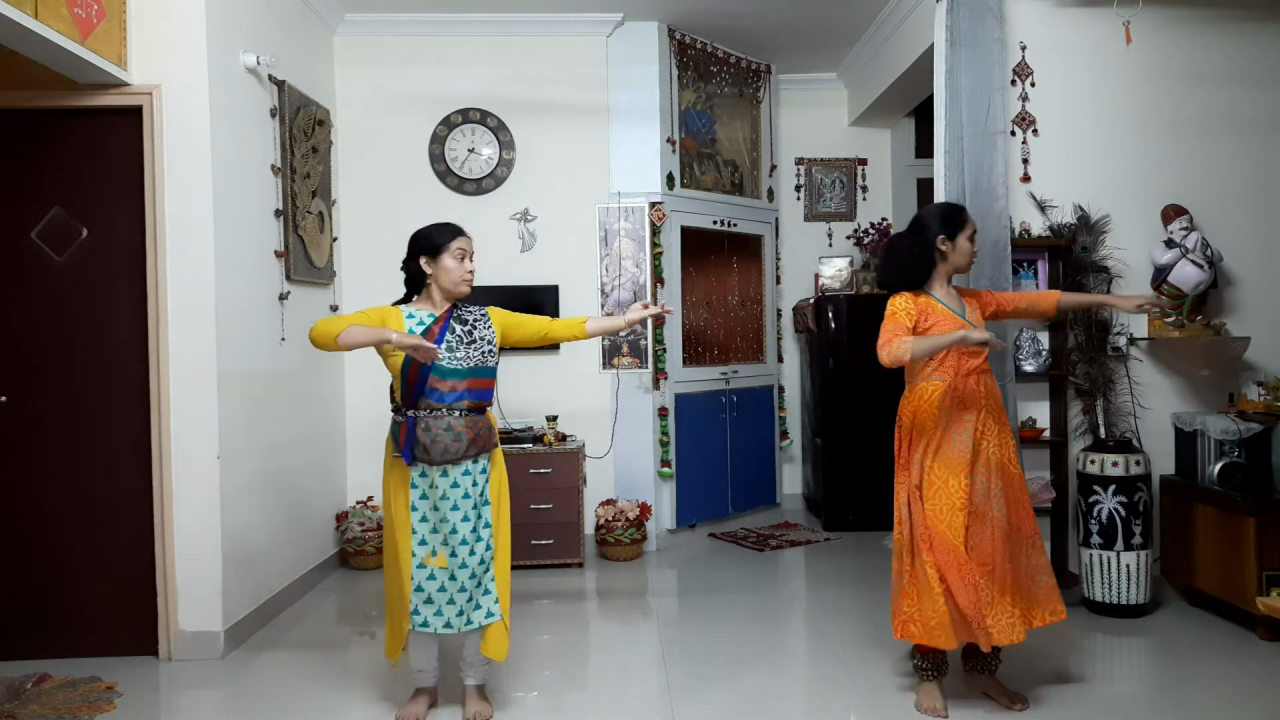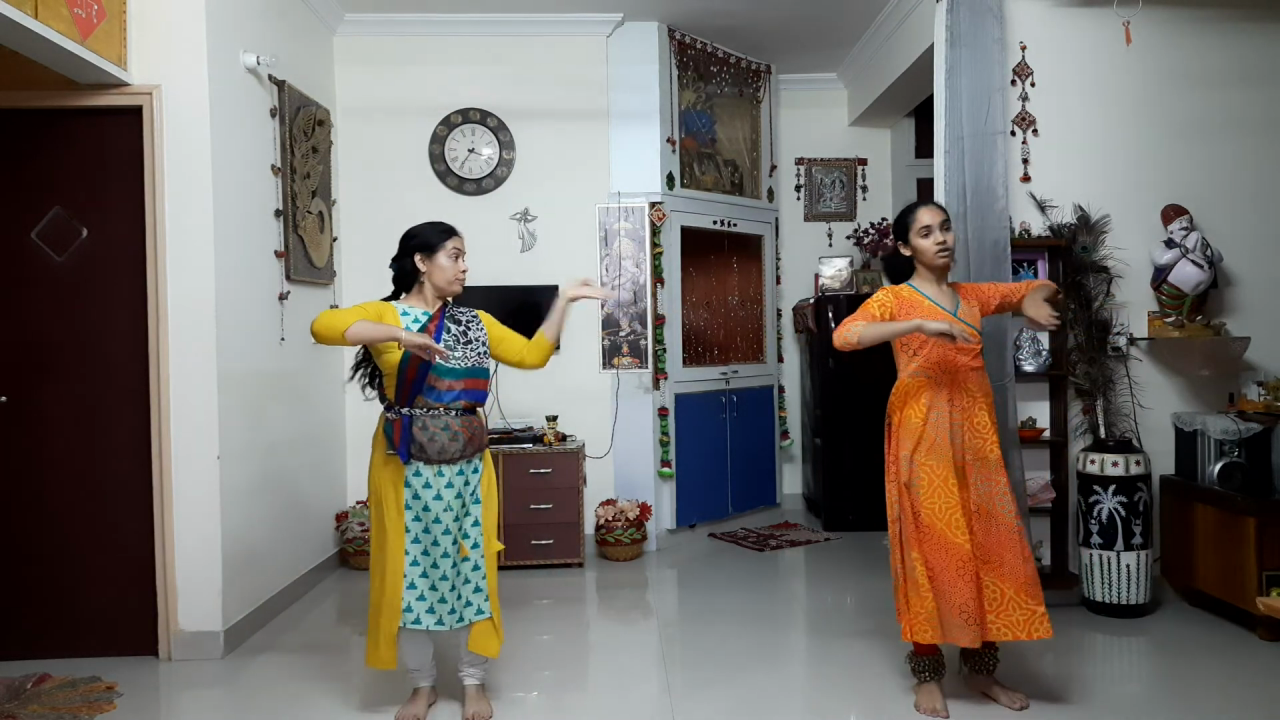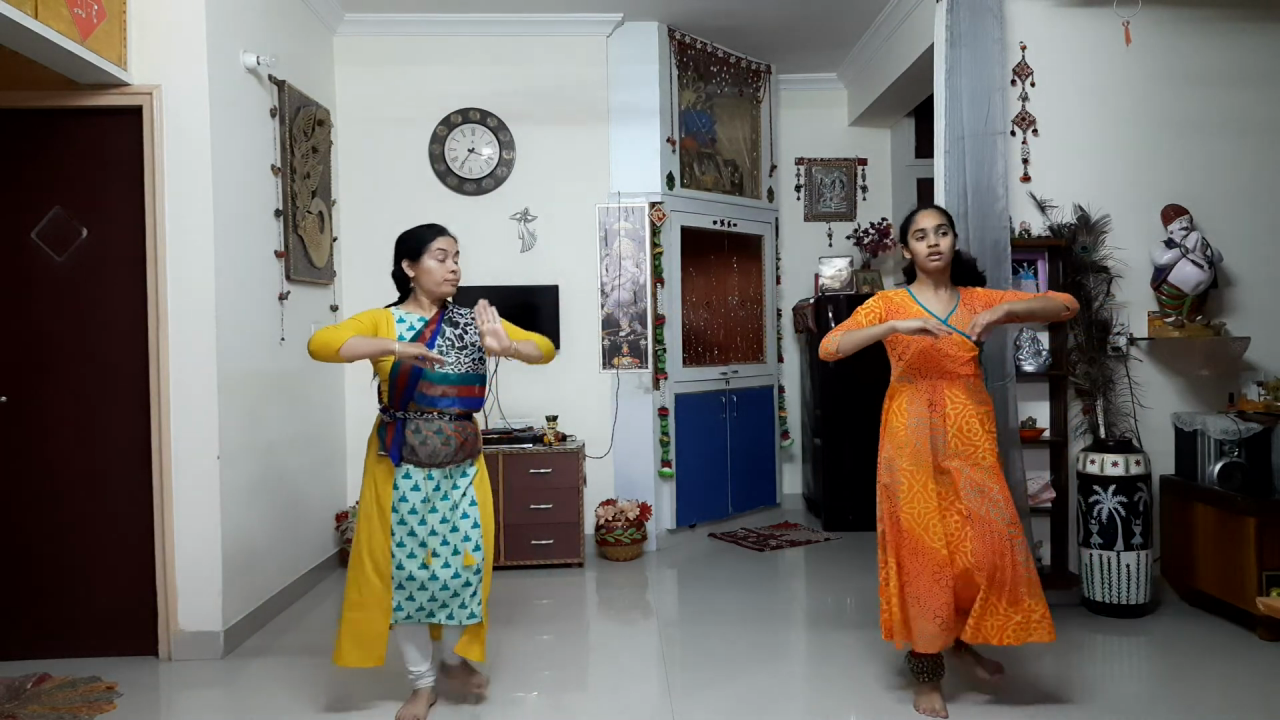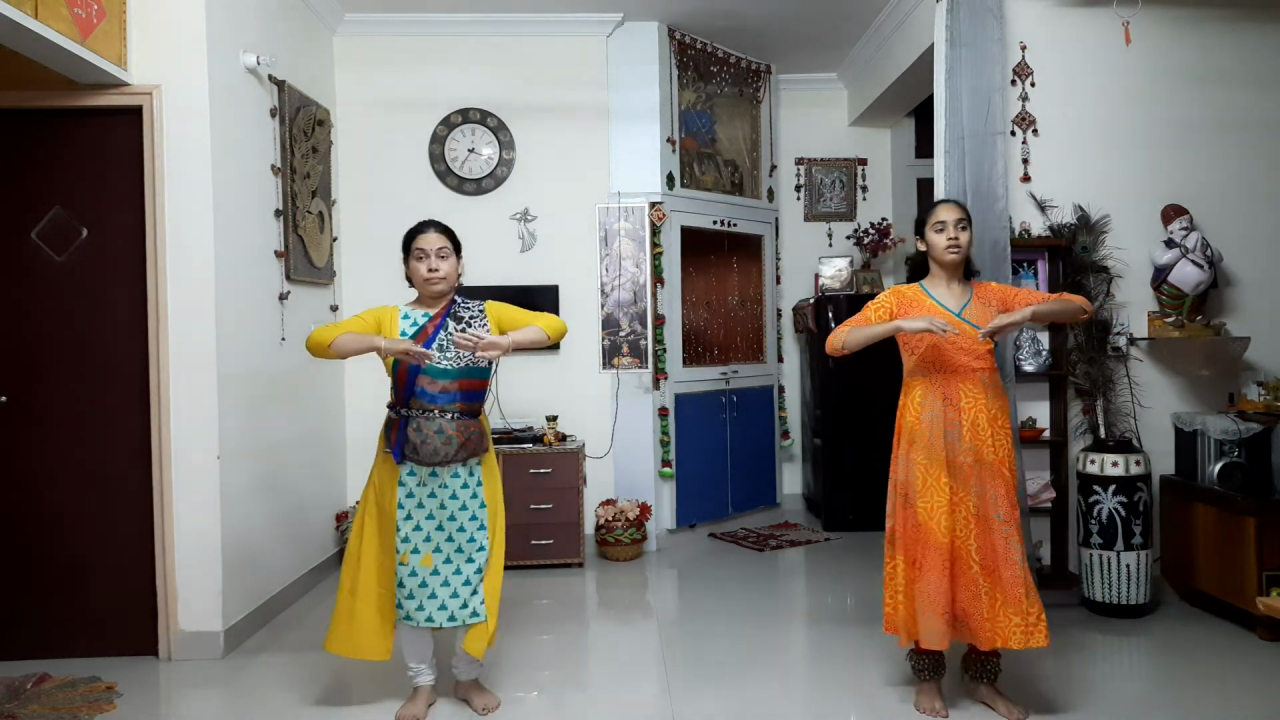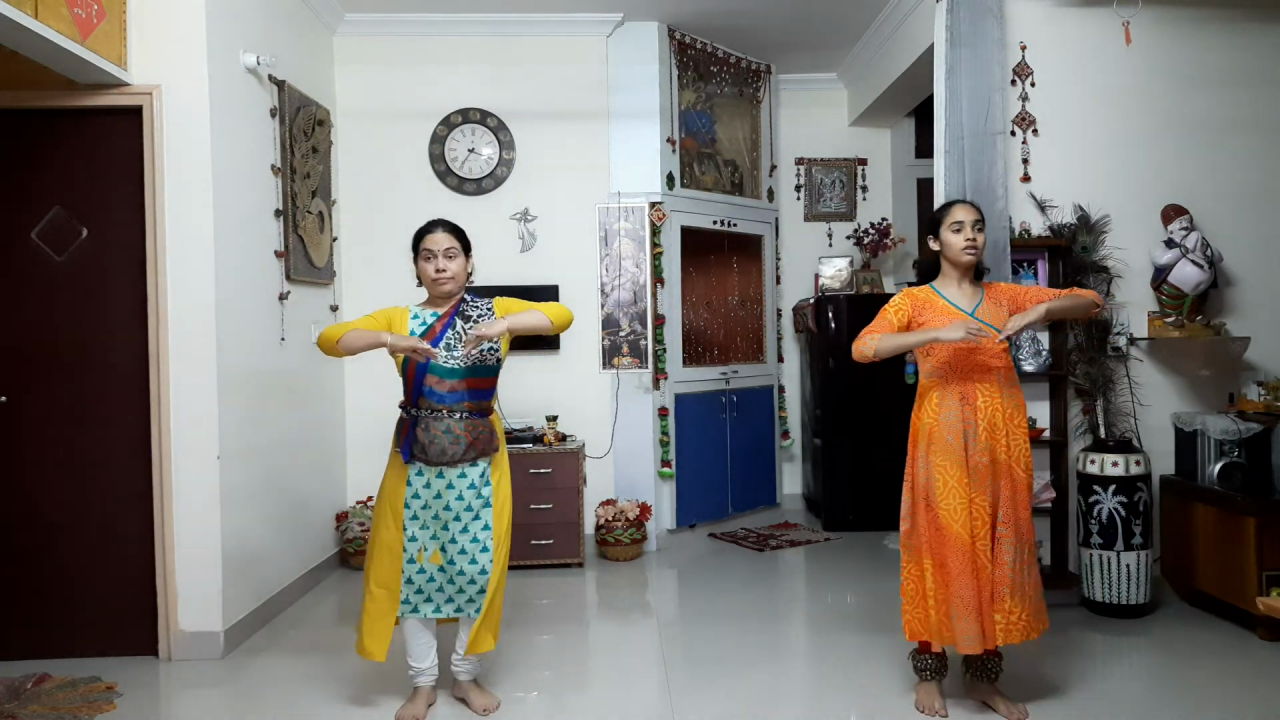
dt=0.3s
person 1, frame 1
left shoulder: (974, 299)
right shoulder: (907, 303)
left elbow: (1039, 301)
right elbow: (889, 353)
left wrist: (1108, 300)
right wrist: (963, 336)
left hip: (985, 435)
right hip: (937, 438)
left knee: (996, 542)
right knee: (943, 548)
left ankle: (981, 668)
right ankle: (929, 674)
person 1, frame 2
left shoulder: (973, 295)
right shoulder: (894, 299)
left elbow: (1039, 286)
right elbow: (844, 336)
left wrist: (1035, 299)
right wrist: (919, 325)
left hip: (976, 434)
right hip: (923, 435)
left knee: (991, 544)
right knee: (932, 547)
left ankle: (981, 669)
right ankle: (927, 676)
person 1, frame 3
left shoulder: (981, 301)
right shoulder: (888, 303)
left elbow: (1067, 305)
right elbow: (828, 348)
left wrist: (1007, 308)
right wrist: (896, 326)
left hip: (970, 437)
right hip: (911, 439)
left knee: (991, 545)
right knee: (919, 551)
left ankle: (965, 637)
right ankle: (926, 677)
person 1, frame 4
left shoulder: (994, 295)
right shoulder: (900, 298)
left elbow: (1081, 307)
right elbow: (836, 342)
left wrist: (1026, 313)
right wrist: (901, 325)
left hip: (985, 435)
right hip: (927, 435)
left knee: (990, 548)
right knee: (926, 546)
left ankle: (983, 676)
right ankle: (927, 676)
person 1, frame 5
left shoulder: (1005, 296)
right shoulder: (913, 300)
left elbow: (1091, 301)
right elbow: (862, 349)
left wrist: (1040, 310)
right wrist: (936, 332)
left hip: (1002, 435)
right hip: (943, 436)
left knee: (999, 548)
right knee: (942, 546)
left ankle: (983, 675)
right ankle: (929, 674)
person 2, frame 1
left shoulder: (489, 321)
right shoulder: (390, 319)
left elbow: (558, 328)
right elbow: (321, 333)
left wrist: (626, 320)
right wrist: (390, 338)
left hip: (475, 463)
right hip: (414, 465)
left knee: (478, 565)
right knee: (419, 568)
person 2, frame 2
left shoulder: (475, 321)
right shoulder: (385, 315)
left elbow: (533, 355)
right elbow: (324, 327)
left wrist: (565, 302)
right wrist: (400, 338)
left hip: (466, 462)
right hip: (406, 463)
left knee: (470, 563)
right knee: (413, 567)
person 2, frame 3
left shoulder: (474, 321)
right shoulder: (381, 321)
left elbow: (545, 350)
right elbow: (320, 344)
left wrist: (506, 344)
right wrist: (395, 348)
left hip: (460, 467)
right hip: (400, 467)
left knee: (467, 564)
right knee: (406, 570)
left ankle: (458, 659)
person 2, frame 4
left shoulder: (486, 314)
right shoulder: (387, 319)
left elbow: (554, 326)
right elbow: (318, 341)
left wrist: (503, 341)
right wrist: (382, 345)
left hip: (468, 464)
right hip: (407, 464)
left knee: (471, 565)
right knee: (409, 569)
left ankle: (468, 677)
person 2, frame 5
left shoulder: (496, 309)
right shoulder: (399, 318)
left elbow: (561, 315)
right elbow: (329, 339)
left wrist: (503, 327)
right wrist: (388, 341)
left hip: (478, 463)
right hip: (417, 463)
left knee: (476, 566)
right knee: (416, 567)
left ankle: (465, 676)
